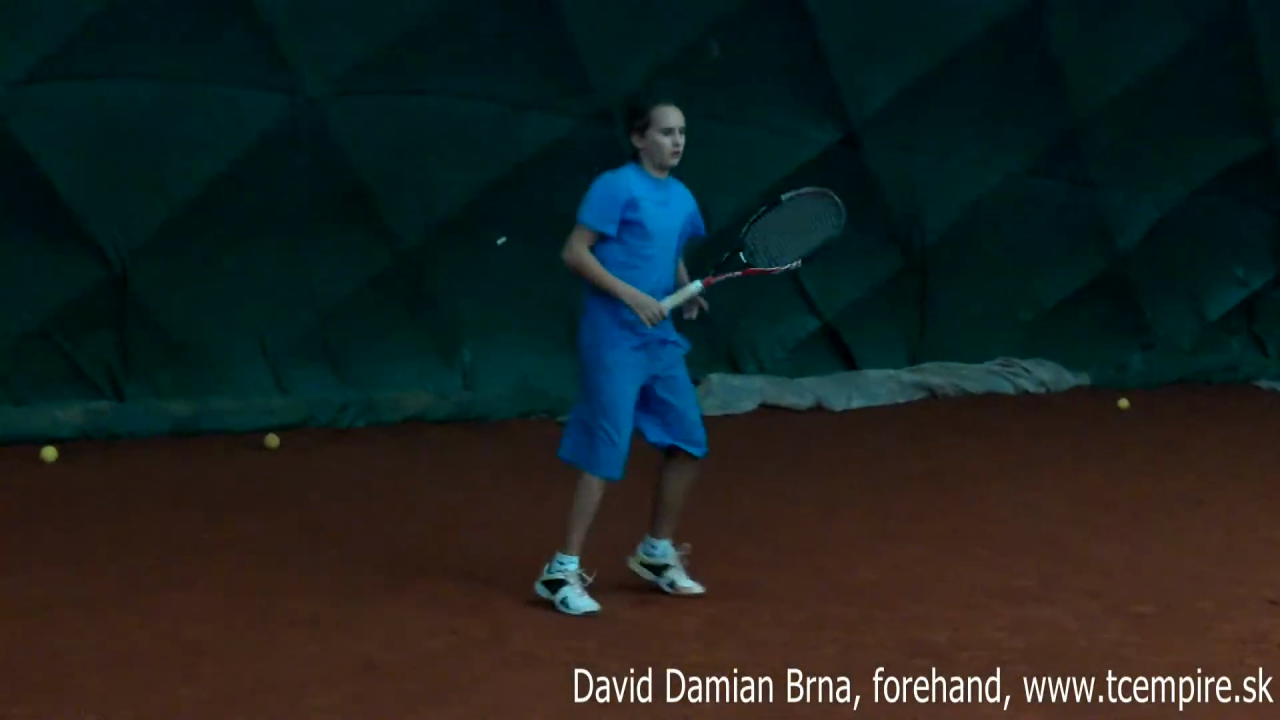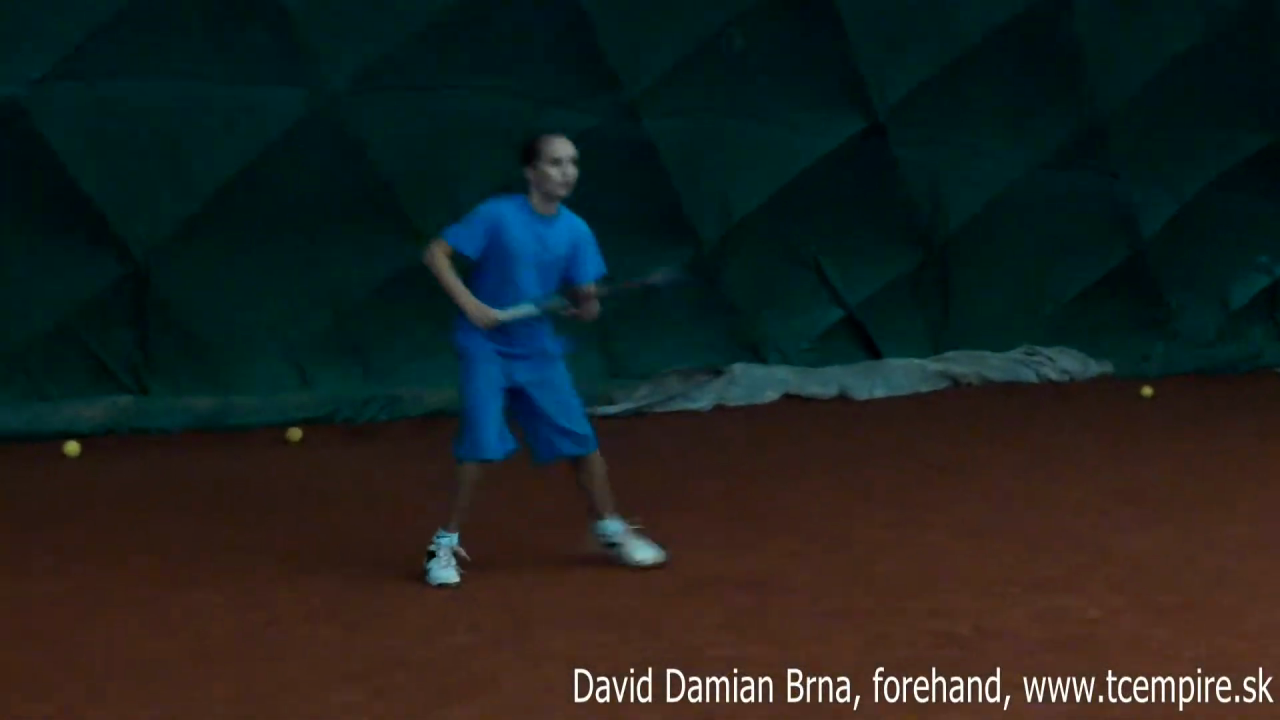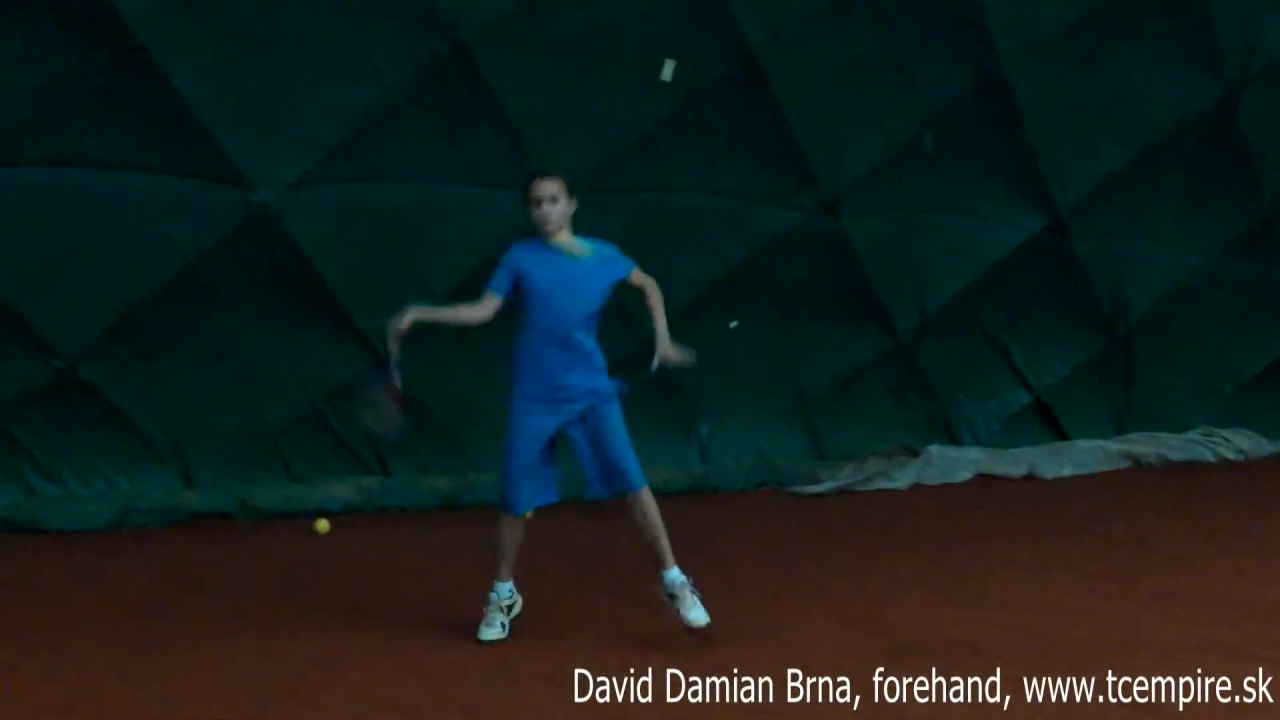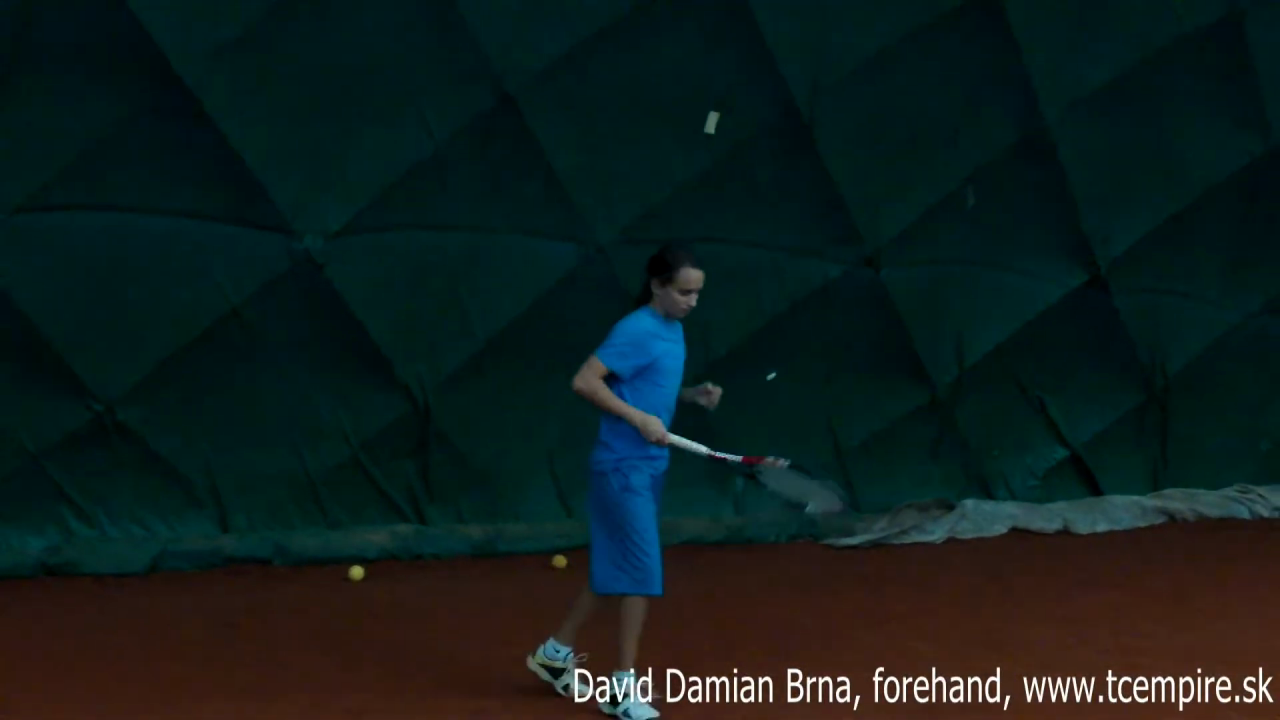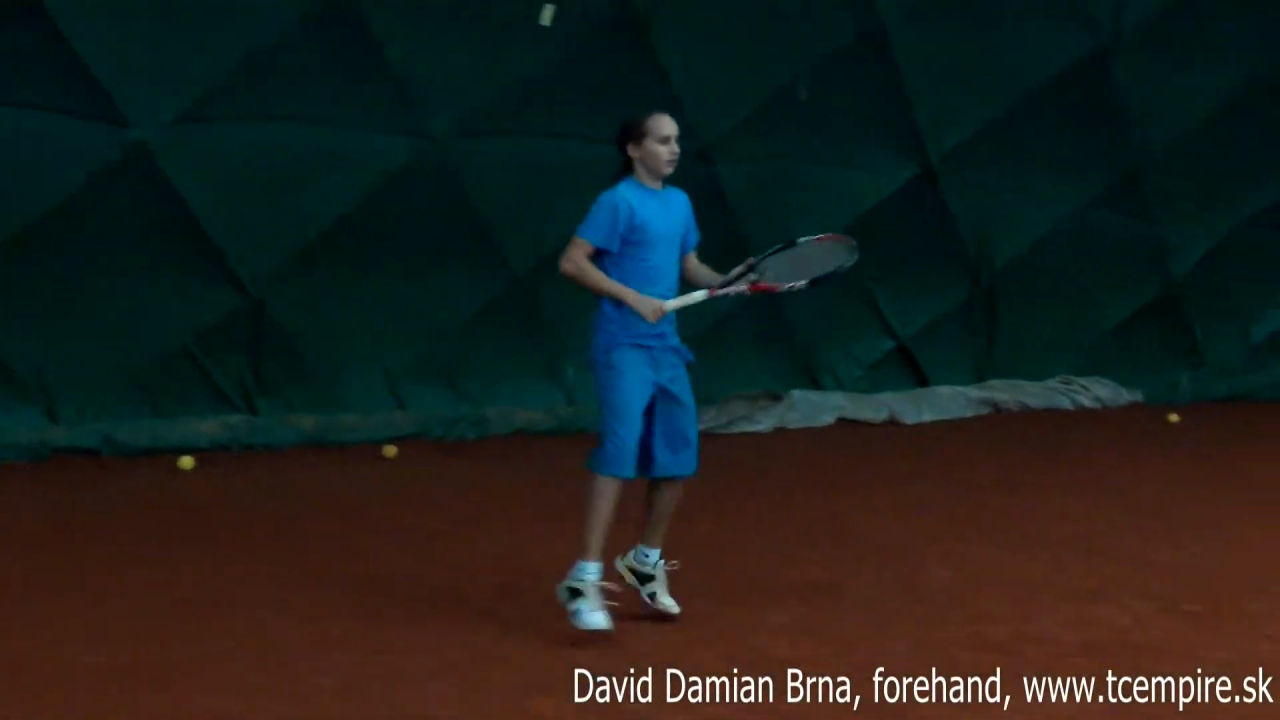
dt=1s
person 1, frame 1
left shoulder: (683, 198)
right shoulder: (615, 185)
right elbow: (573, 254)
left wrist: (688, 292)
right wrist: (629, 296)
left hip: (661, 339)
right hip: (612, 339)
left knee: (687, 443)
right knee: (604, 452)
left ankle: (655, 553)
right ankle: (562, 569)
person 1, frame 2
left shoulder: (577, 231)
right shoulder: (497, 214)
left elbow: (587, 297)
right elbow: (435, 253)
left wrist: (586, 307)
right wrist: (469, 303)
left hip: (539, 348)
right hip: (484, 345)
left knee: (580, 439)
right knee: (482, 442)
left ankle: (611, 529)
right ankle: (445, 542)
person 1, frame 3
left shoulder: (600, 254)
right shoulder: (519, 257)
left elbow: (648, 287)
right elbow: (482, 312)
left wrist: (662, 338)
right wrist: (422, 314)
left hip: (591, 389)
right hip: (535, 395)
left knee: (629, 481)
right knee: (518, 496)
left ankle: (674, 580)
right ankle: (503, 593)
person 1, frame 4
left shoulder: (674, 334)
right shoulder: (634, 330)
right elbow: (583, 381)
left wrist: (692, 394)
right wrist: (638, 419)
left hip: (652, 468)
right hip: (624, 469)
left knee: (616, 572)
right knee: (641, 575)
left ankle: (555, 655)
person 1, frame 5
left shoulder: (678, 203)
right shoulder: (617, 202)
left elbow: (689, 268)
right elbow: (570, 261)
left wrist: (728, 282)
right wrist: (630, 298)
left hip: (664, 345)
right hip: (621, 347)
left knee: (678, 455)
right knee: (616, 456)
left ankle: (644, 559)
right ankle: (585, 577)
